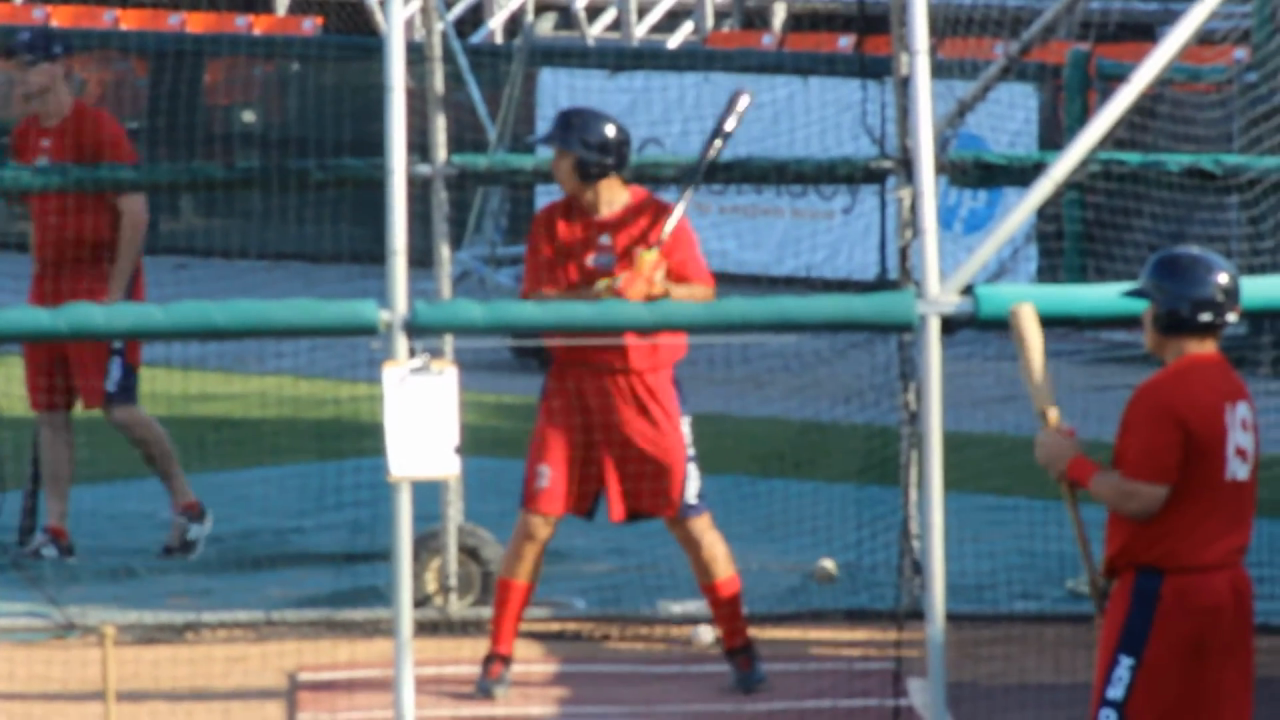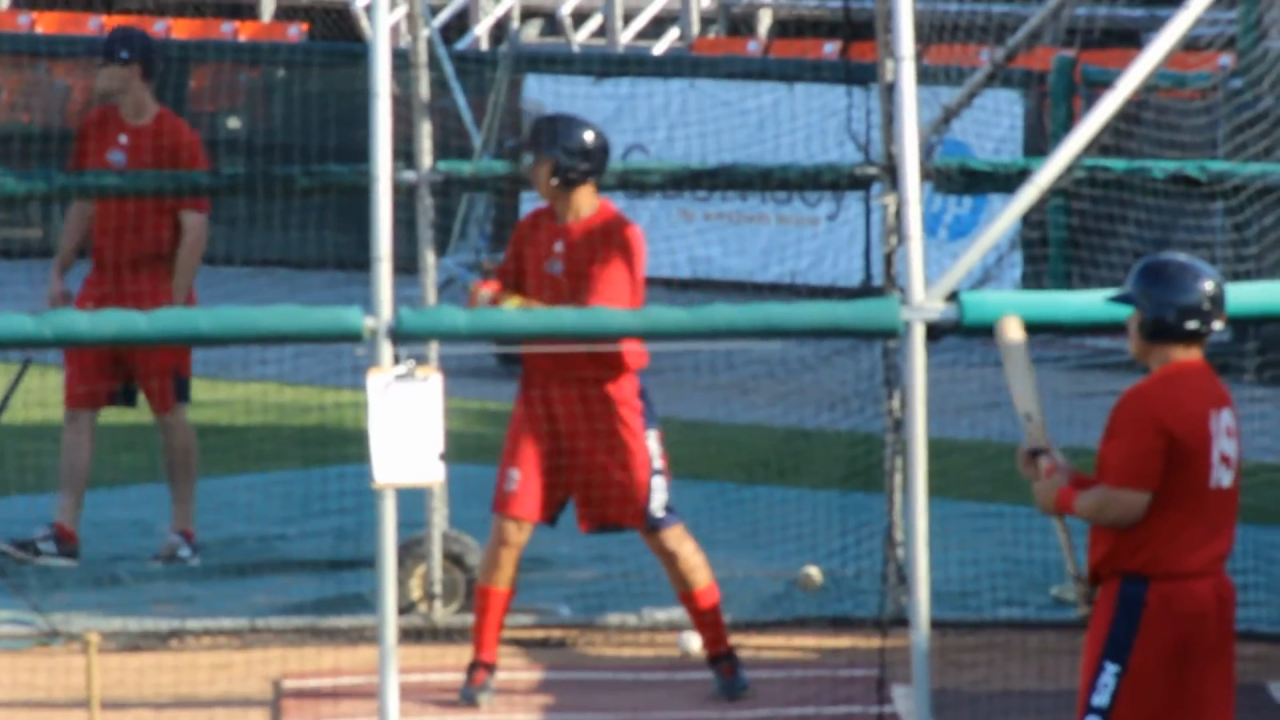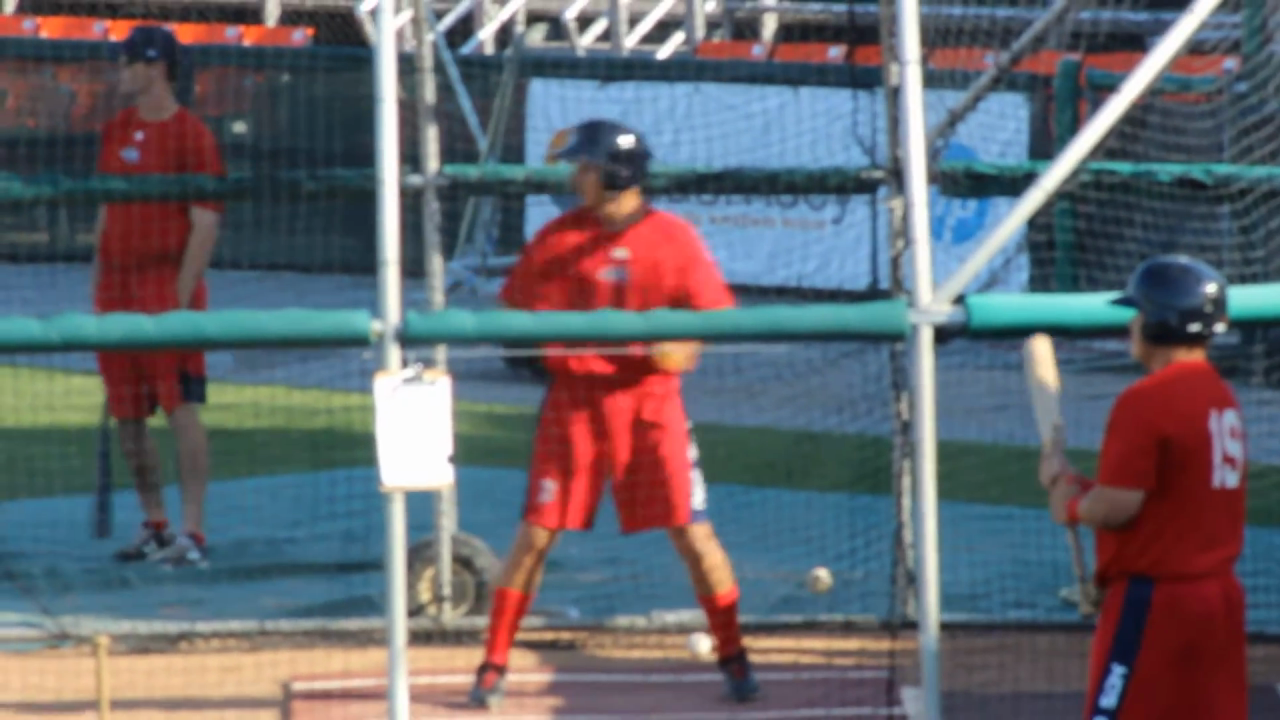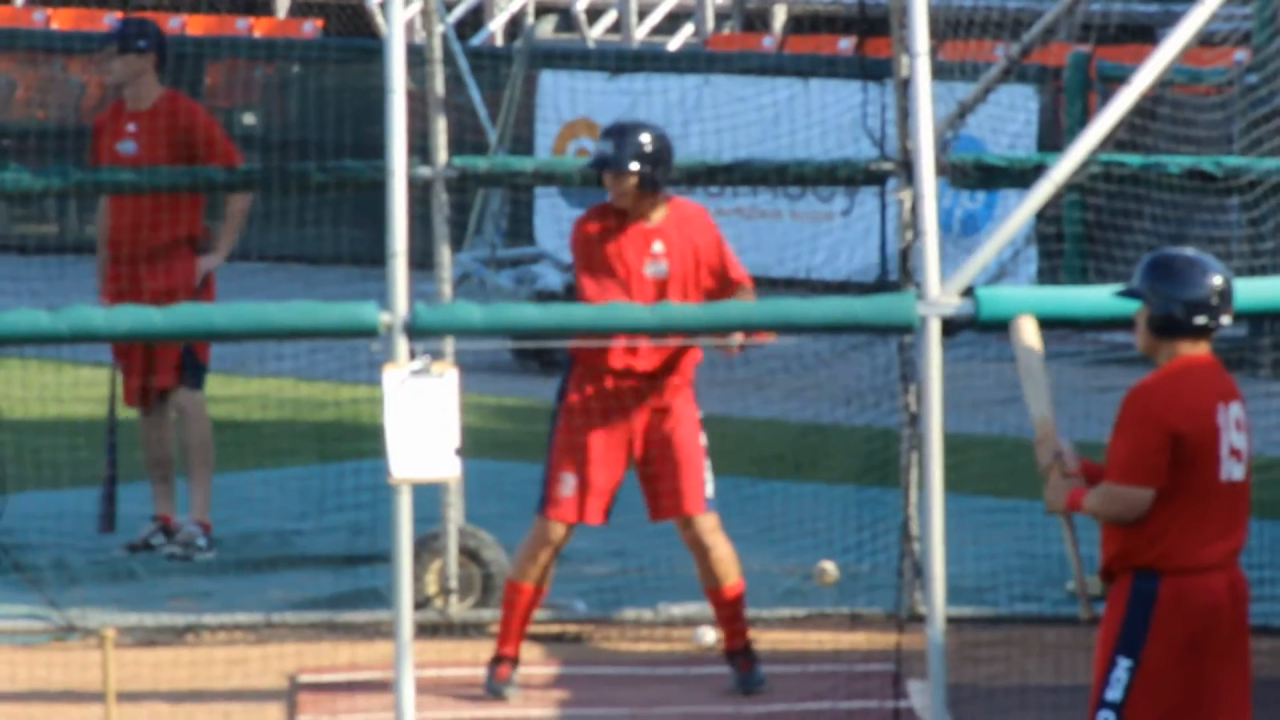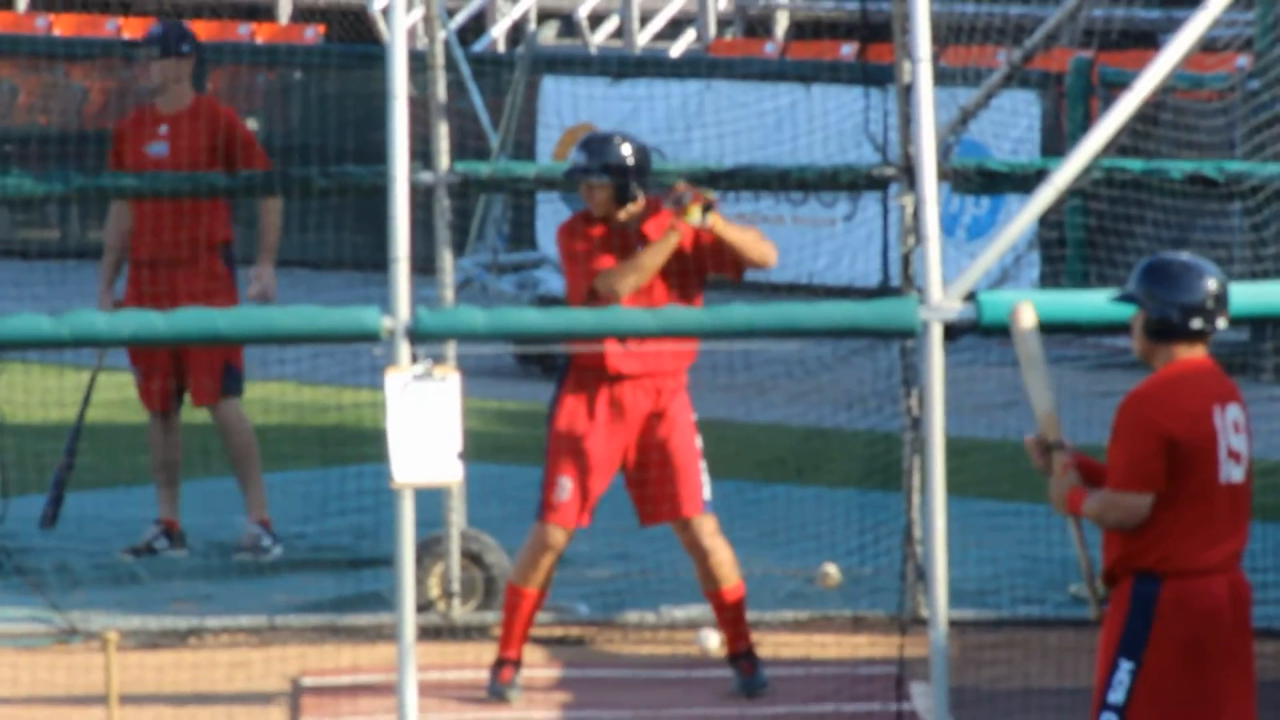
dt=0.5s
person 1, frame 1
left shoulder: (661, 218)
right shoulder: (550, 222)
left elbow: (702, 296)
right elbow: (537, 305)
left wrist: (656, 289)
right wrist: (599, 294)
left hip: (645, 386)
right hip: (572, 383)
left knee: (691, 521)
right knee: (535, 522)
left ankle: (739, 647)
right ankle: (499, 654)
person 1, frame 2
left shoulder: (617, 234)
right shoulder: (533, 228)
right elbow: (508, 298)
left wrist: (512, 307)
right wrist: (490, 297)
left hip: (609, 395)
right hip: (542, 392)
left knee: (662, 530)
right knee: (508, 529)
left ankle: (721, 653)
right ankle: (482, 662)
person 1, frame 3
left shoulder: (675, 236)
right shoulder: (560, 236)
left elbow: (713, 316)
right elbow: (517, 304)
left wrist: (680, 346)
left hip: (652, 399)
right hip: (576, 399)
left knee: (692, 532)
right knee: (537, 532)
left ankle: (733, 656)
right ankle: (494, 662)
person 1, frame 4
left shoulder: (694, 222)
right shoulder: (591, 230)
left elbow: (734, 287)
left hip: (667, 390)
right hip: (597, 390)
left knee: (701, 524)
right knee: (553, 525)
left ankle: (740, 649)
right ankle: (505, 654)
person 1, frame 5
left shoulder: (685, 221)
right shoulder: (575, 233)
left elbow: (764, 256)
right elbow: (615, 286)
left wrist: (710, 219)
right wrist: (674, 228)
left hip: (663, 392)
right hip: (591, 394)
left knee: (699, 527)
right knee: (551, 530)
left ankle: (742, 651)
right ankle: (508, 657)
person 2, frame 1
left shoulder: (100, 129)
right shoulder: (23, 135)
left elbow: (135, 212)
left wrist: (116, 292)
right wrist: (38, 281)
left hip: (105, 285)
right hip: (51, 286)
left knee: (119, 409)
right knee: (50, 412)
left ankle: (189, 509)
right ankle: (55, 532)
person 2, frame 2
left shoulder: (179, 138)
right shoulder: (94, 128)
left elbow: (195, 228)
right elbow: (84, 204)
left wrist: (176, 305)
right wrist: (59, 272)
left hip: (158, 289)
right hip: (102, 286)
left knee: (171, 413)
right knee: (78, 409)
left ankle: (184, 534)
right ankle: (63, 533)
person 2, frame 3
left shoulder: (190, 135)
right shoulder: (114, 130)
left elbow: (205, 225)
right elbow: (108, 210)
left wrist: (180, 298)
right wrist: (97, 284)
left hip: (166, 289)
right hip: (117, 289)
left knee: (180, 410)
right knee: (126, 415)
left ankle: (191, 535)
right ankle: (155, 527)
person 2, frame 4
left shoulder: (186, 116)
right shoulder: (107, 123)
left elbow: (241, 183)
right elbow: (108, 204)
left wrist: (218, 253)
right wrist: (103, 281)
left hip: (179, 272)
right hip: (126, 276)
left knee: (182, 394)
right knee: (146, 400)
left ankle: (199, 523)
right ankle: (164, 520)
person 2, frame 5
left shoulder: (219, 122)
right shoulder: (130, 129)
left elbow: (269, 193)
right elbow: (122, 210)
left wrist: (266, 264)
right wrist: (106, 284)
left hip: (206, 279)
right hip: (147, 281)
left knee: (222, 403)
right knee: (159, 407)
left ankle: (261, 524)
right ankle: (168, 527)
person 3, frame 1
left shoulder: (1163, 393)
right shoulder: (1232, 387)
left elbow: (1140, 498)
left wrist: (1072, 466)
right wrist: (1089, 466)
left hip: (1164, 589)
right hip: (1225, 587)
person 3, frame 2
left shoulder: (1148, 400)
right shoulder: (1215, 395)
left elbow: (1122, 507)
left wrist: (1062, 497)
right wrist: (1070, 478)
left hip: (1146, 598)
right hip: (1207, 593)
person 3, frame 3
left shoulder: (1146, 400)
right shoulder: (1221, 397)
left elbow: (1115, 507)
left wrist: (1071, 505)
right wrist: (1076, 483)
left hip: (1154, 599)
right hip: (1216, 595)
person 3, frame 4
left shoulder: (1155, 396)
right shoulder: (1223, 388)
left elbow: (1127, 502)
left wrist: (1073, 495)
right wrist: (1081, 467)
left hip: (1159, 593)
right hip: (1221, 587)
person 3, frame 5
left shoulder: (1151, 400)
right shoulder: (1224, 391)
left elbow: (1126, 509)
left wrist: (1072, 496)
right wrist: (1078, 467)
left hip: (1161, 596)
right hip: (1223, 591)
